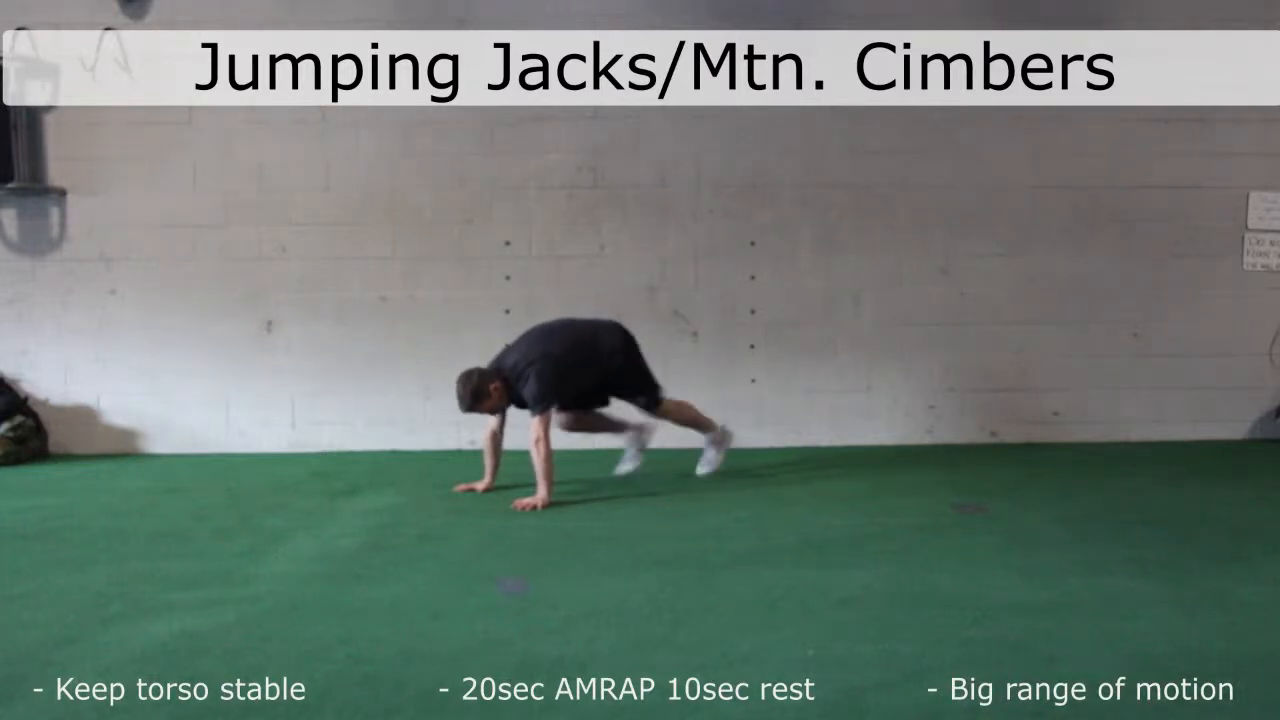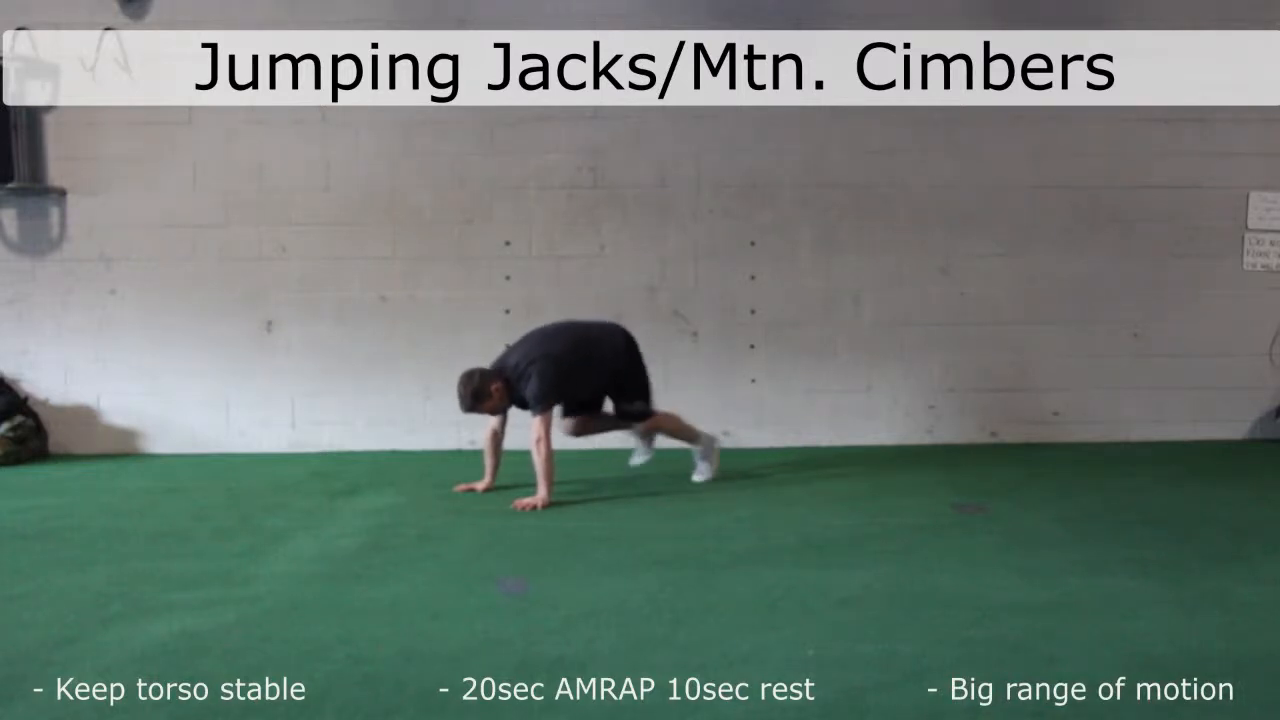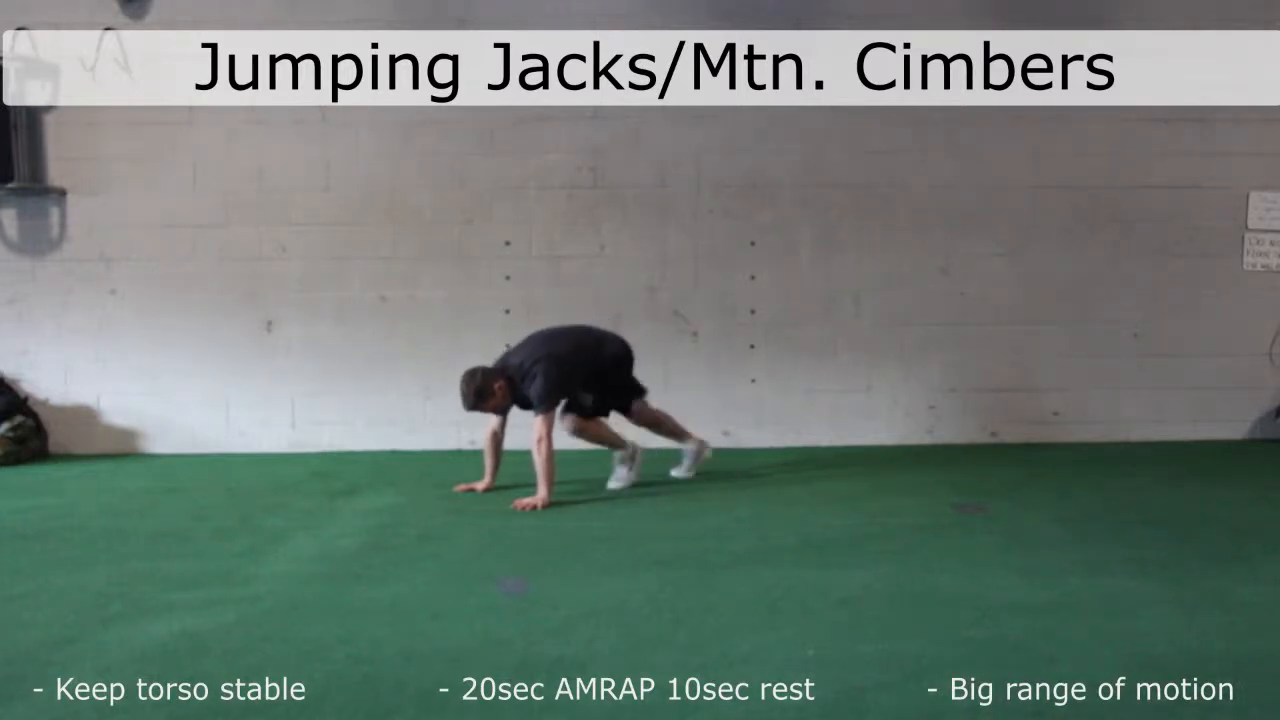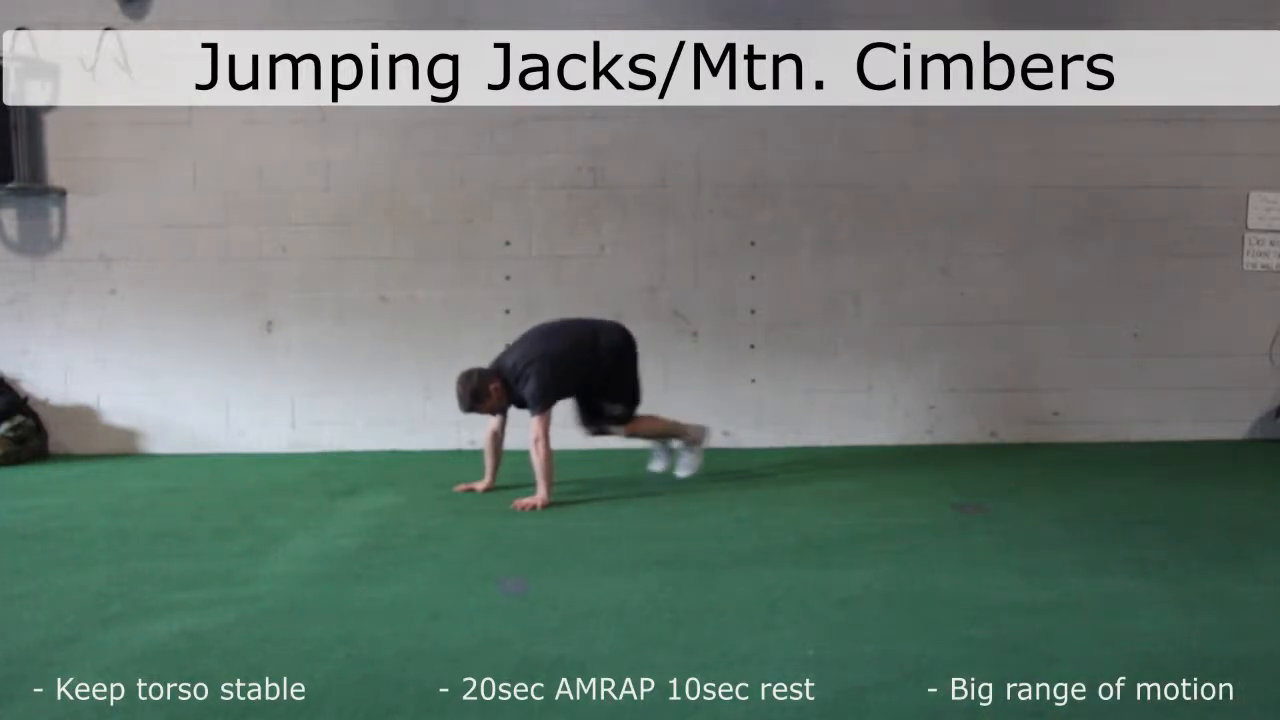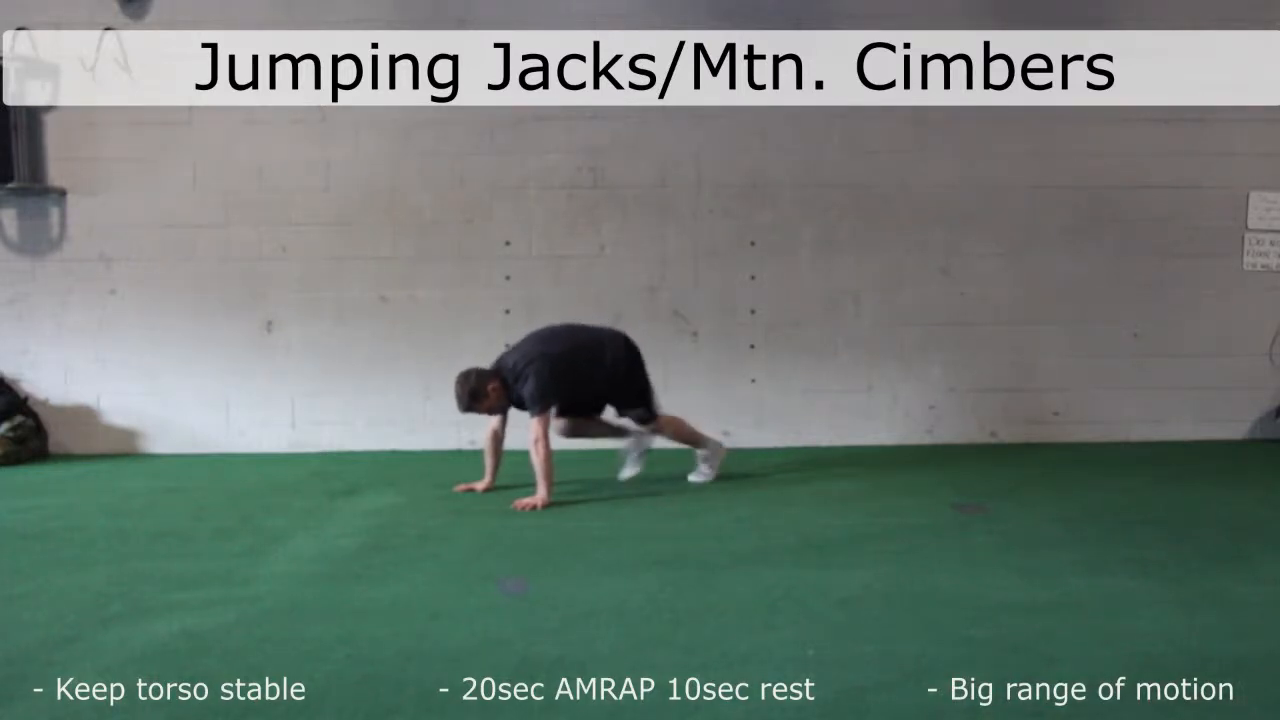
dt=0.2s
person 1, frame 1
left shoulder: (533, 378)
right shoulder: (496, 375)
left elbow: (539, 438)
right elbow: (494, 430)
left wrist: (543, 494)
right wrist: (488, 480)
left hip: (612, 348)
right hip: (588, 356)
left knee: (655, 406)
right knee: (566, 419)
left ankle: (716, 435)
right ankle: (632, 433)
person 1, frame 2
left shoulder: (535, 378)
right shoulder: (497, 376)
left elbow: (540, 438)
right elbow: (494, 431)
left wrist: (543, 494)
right wrist: (487, 480)
left hip: (615, 348)
right hip: (588, 360)
left knee: (641, 418)
right knee: (575, 425)
left ankle: (702, 443)
right ankle: (641, 433)
person 1, frame 3
left shoulder: (538, 378)
right shoulder: (498, 376)
left elbow: (541, 438)
right elbow: (495, 431)
left wrist: (543, 495)
right wrist: (487, 480)
left hip: (612, 357)
right hip: (595, 360)
left knee: (573, 422)
right knee: (637, 413)
left ankle: (625, 452)
right ankle: (692, 446)
person 1, frame 4
left shoulder: (533, 378)
right shoulder: (495, 376)
left elbow: (539, 438)
right elbow: (495, 431)
left wrist: (542, 495)
right wrist: (487, 480)
left hip: (612, 347)
right hip: (594, 355)
left knee: (623, 426)
right knee: (593, 427)
left ankle: (690, 436)
right ankle: (665, 441)
person 1, frame 5
left shoulder: (531, 379)
right shoulder: (498, 376)
left elbow: (538, 439)
right elbow: (495, 430)
left wrist: (543, 494)
right wrist: (488, 480)
left hip: (616, 358)
right hip: (590, 366)
left knee: (651, 420)
right knee: (565, 426)
left ankle: (708, 449)
right ankle: (634, 440)
